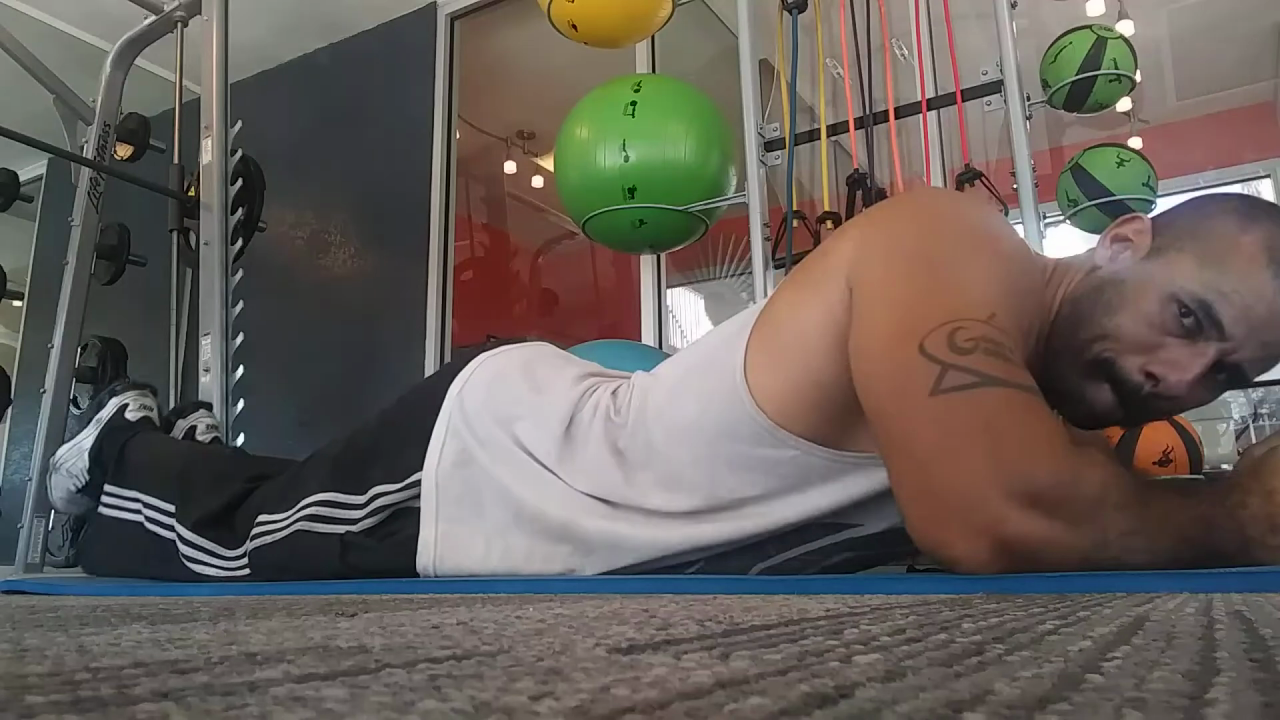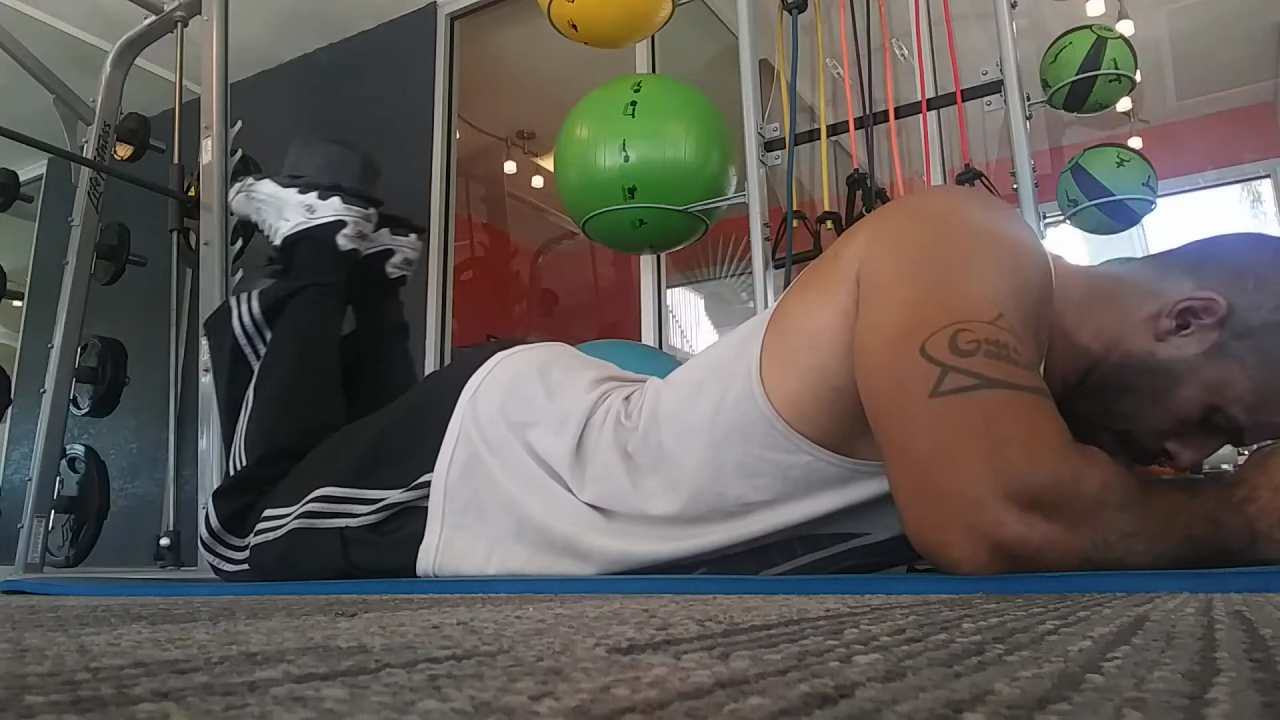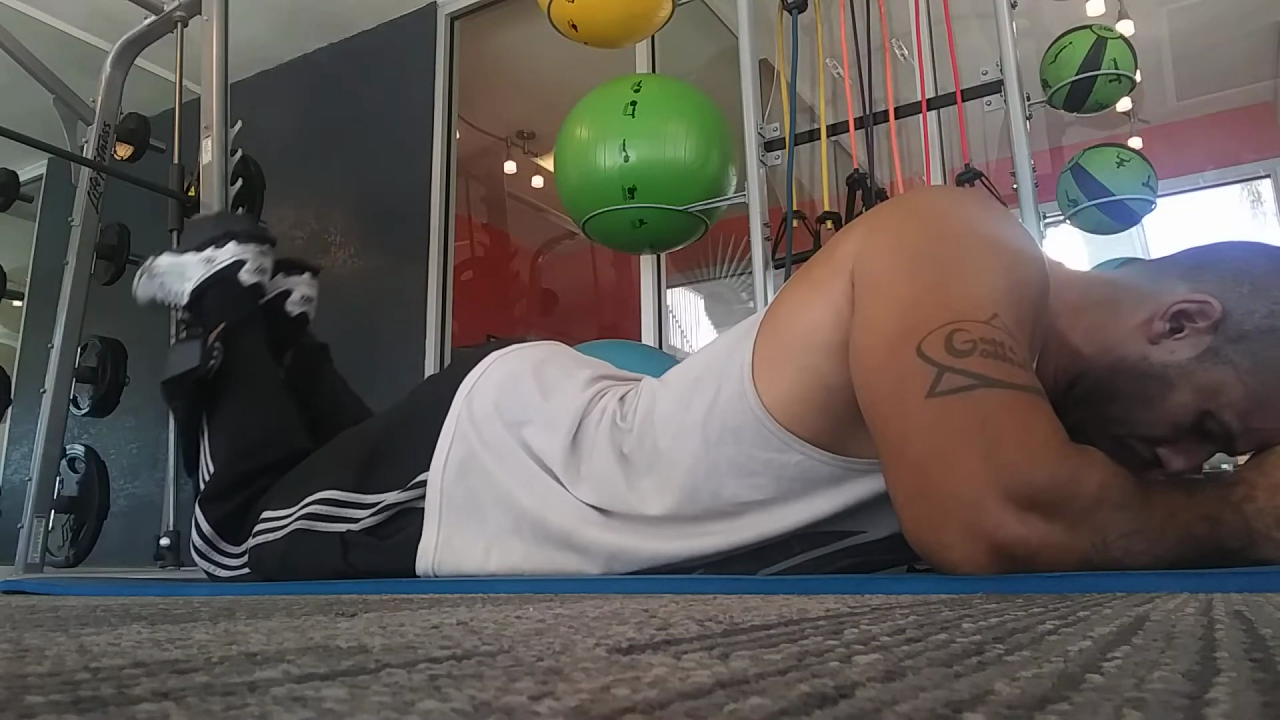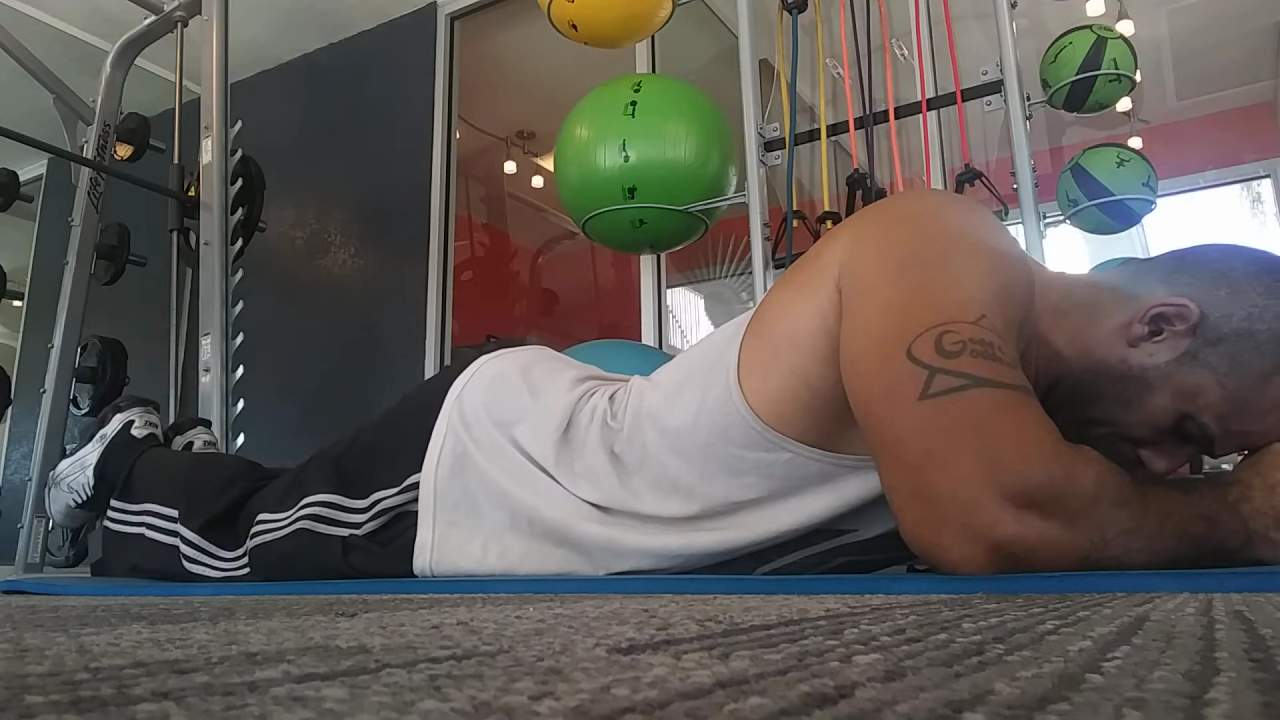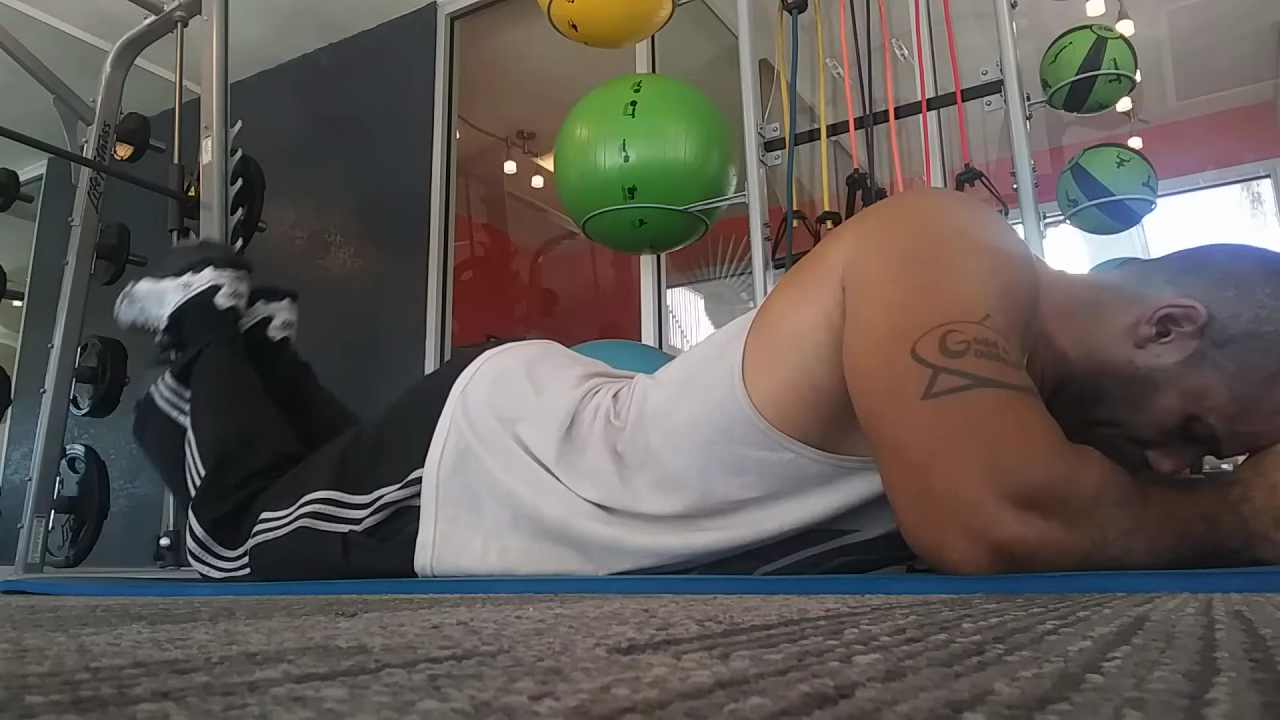
dt=1s
person 1, frame 1
left shoulder: (1023, 390)
right shoulder: (950, 248)
right elbow: (994, 520)
left hip: (548, 437)
right hip: (468, 460)
right knee: (230, 545)
left ankle: (173, 445)
right ankle: (132, 445)
person 1, frame 2
left shoulder: (1033, 377)
right shoulder: (963, 249)
right elbow: (999, 519)
left hip: (565, 426)
right hip: (479, 457)
right knee: (248, 537)
left ankle: (356, 271)
right ankle: (328, 253)
person 1, frame 3
left shoulder: (1022, 370)
right shoulder: (956, 247)
right elbow: (997, 520)
left hip: (558, 428)
right hip: (472, 461)
right knee: (239, 540)
left ankle: (266, 316)
right ankle: (233, 302)
person 1, frame 4
left shoulder: (1015, 376)
right shoulder: (944, 250)
right elbow: (992, 519)
left hip: (549, 436)
right hip: (465, 465)
right knee: (230, 555)
left ankle: (161, 458)
right ankle: (136, 462)
person 1, frame 5
left shoulder: (1017, 373)
right shoulder: (948, 251)
right elbow: (995, 520)
left hip: (550, 428)
right hip: (466, 456)
right knee: (236, 535)
left ankle: (252, 333)
right ankle: (209, 316)
